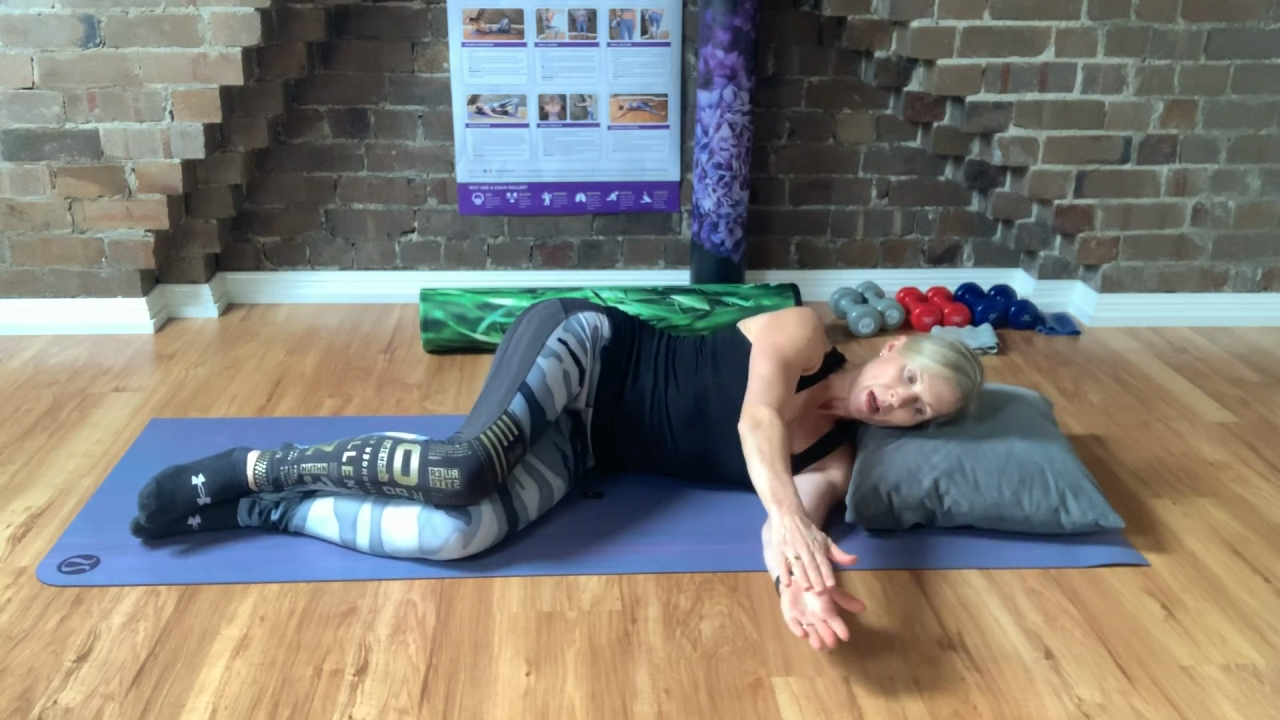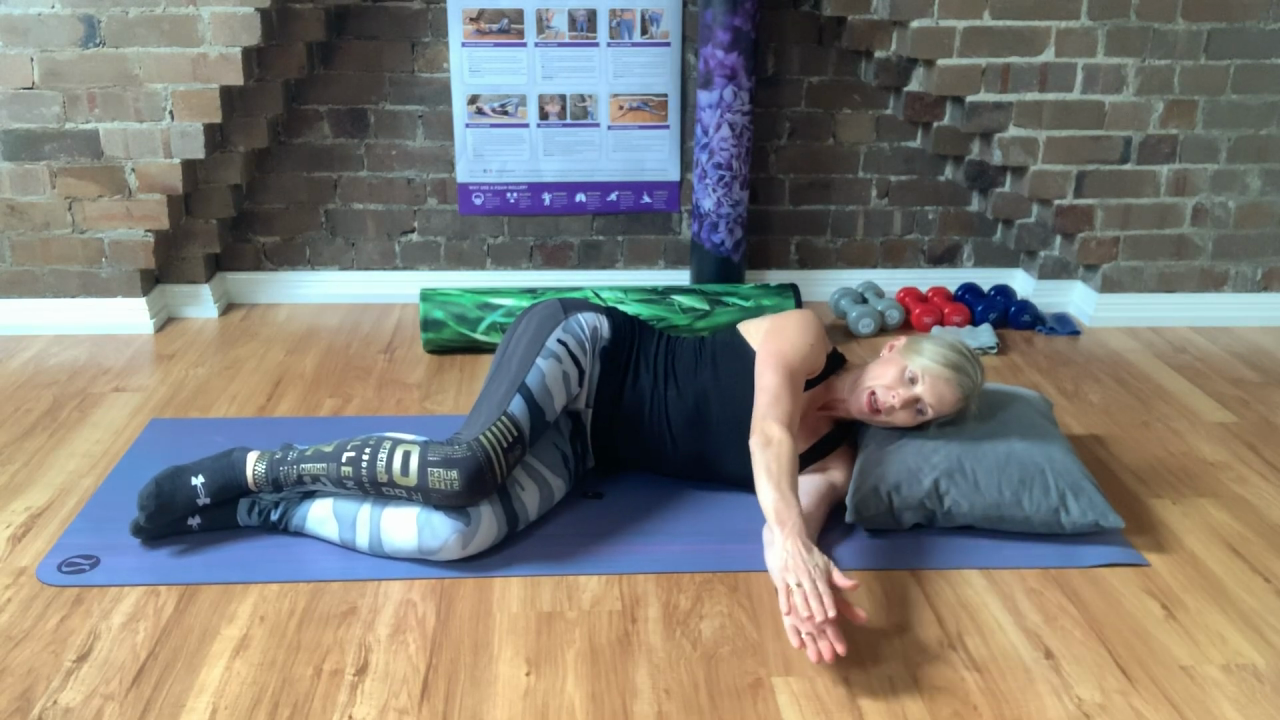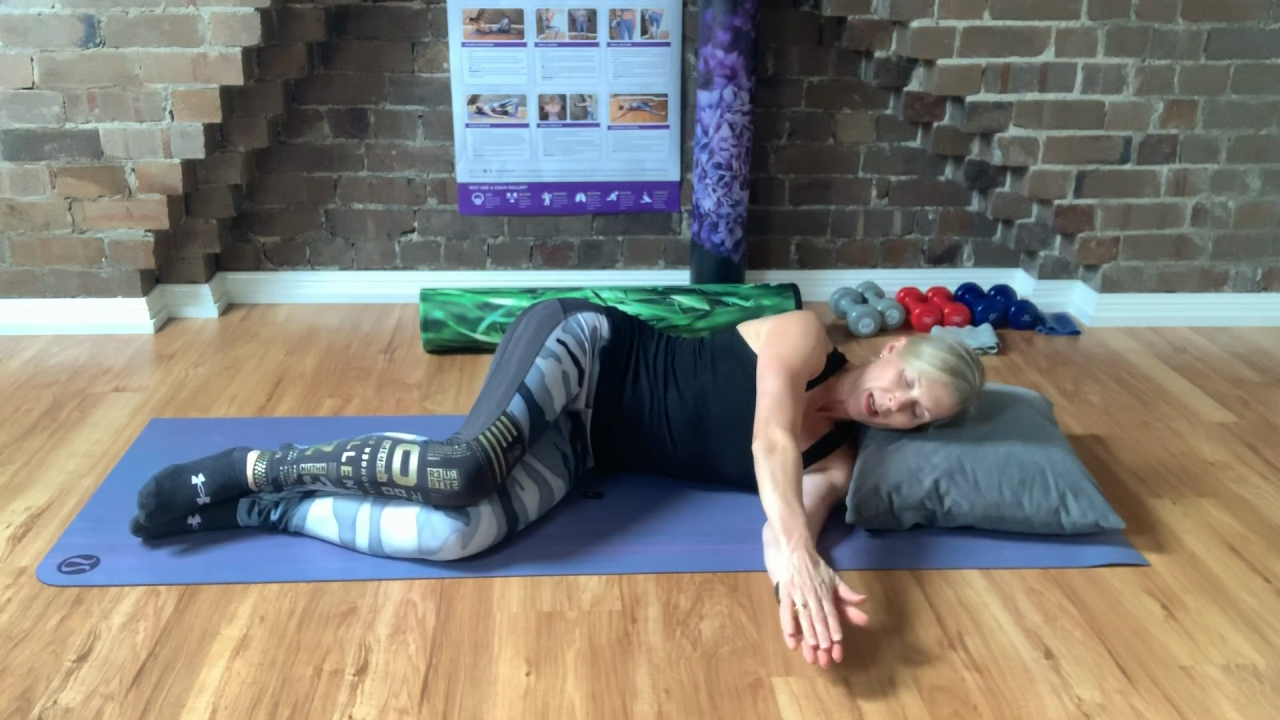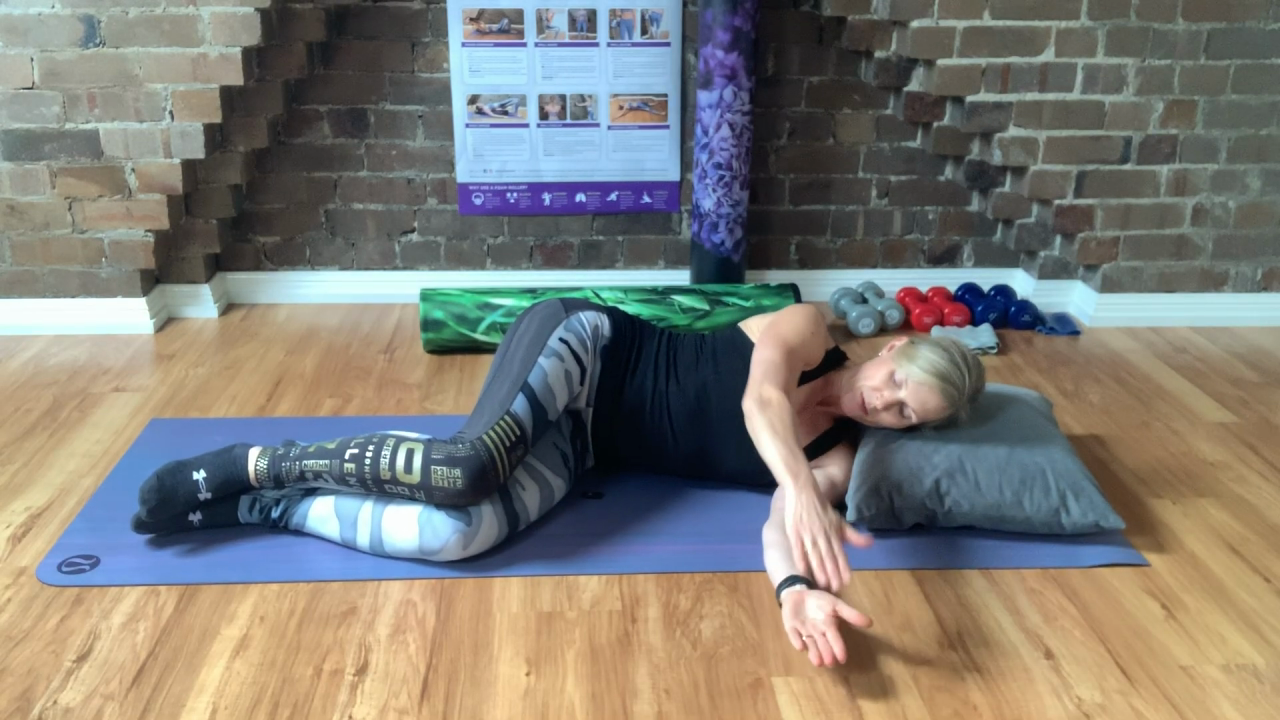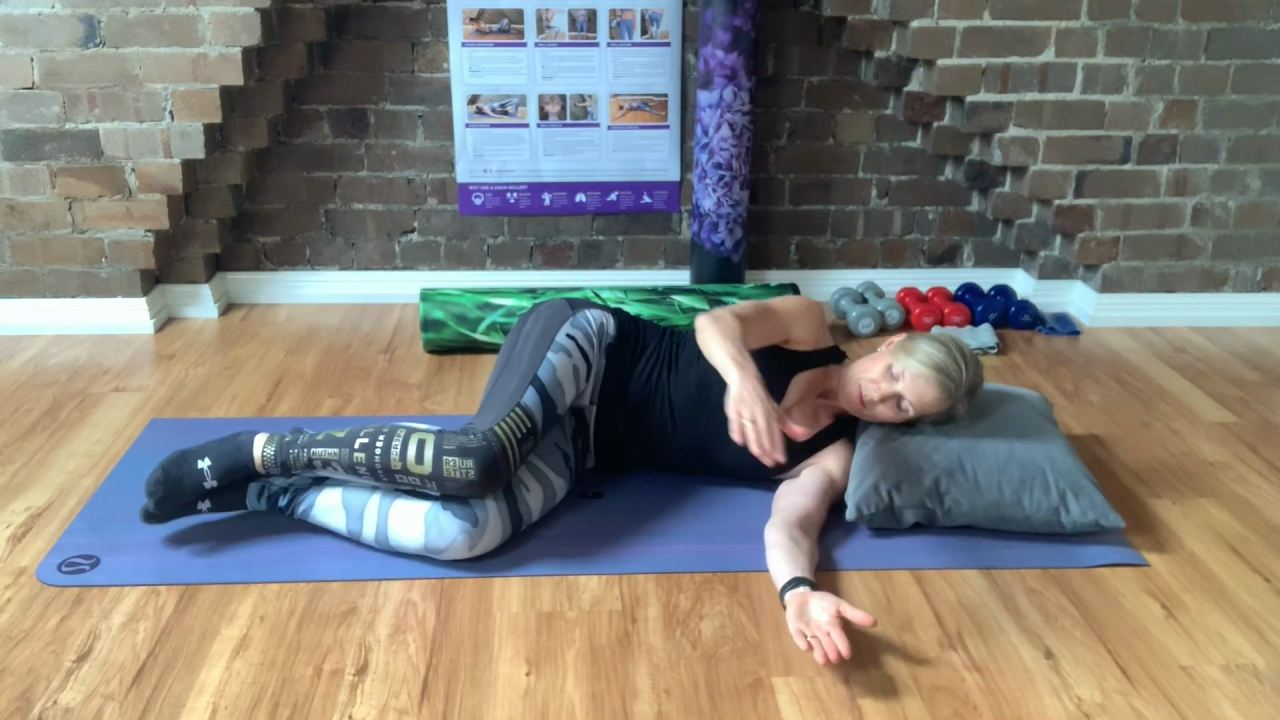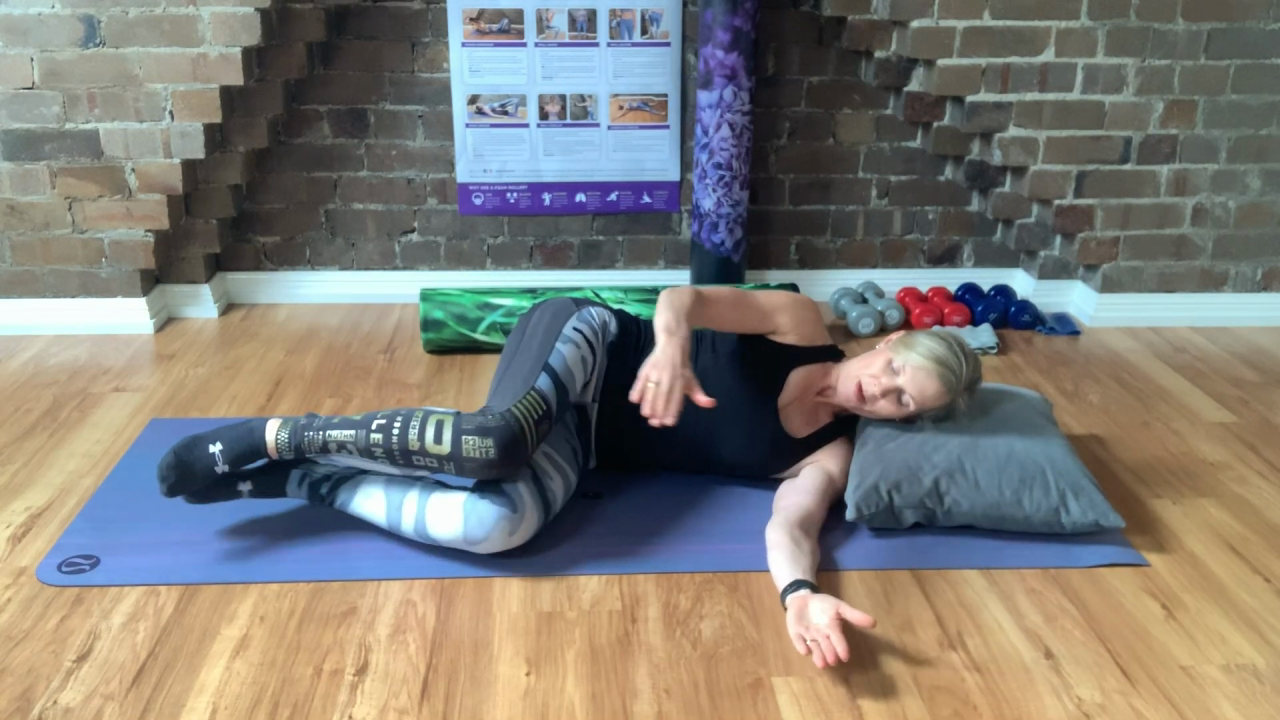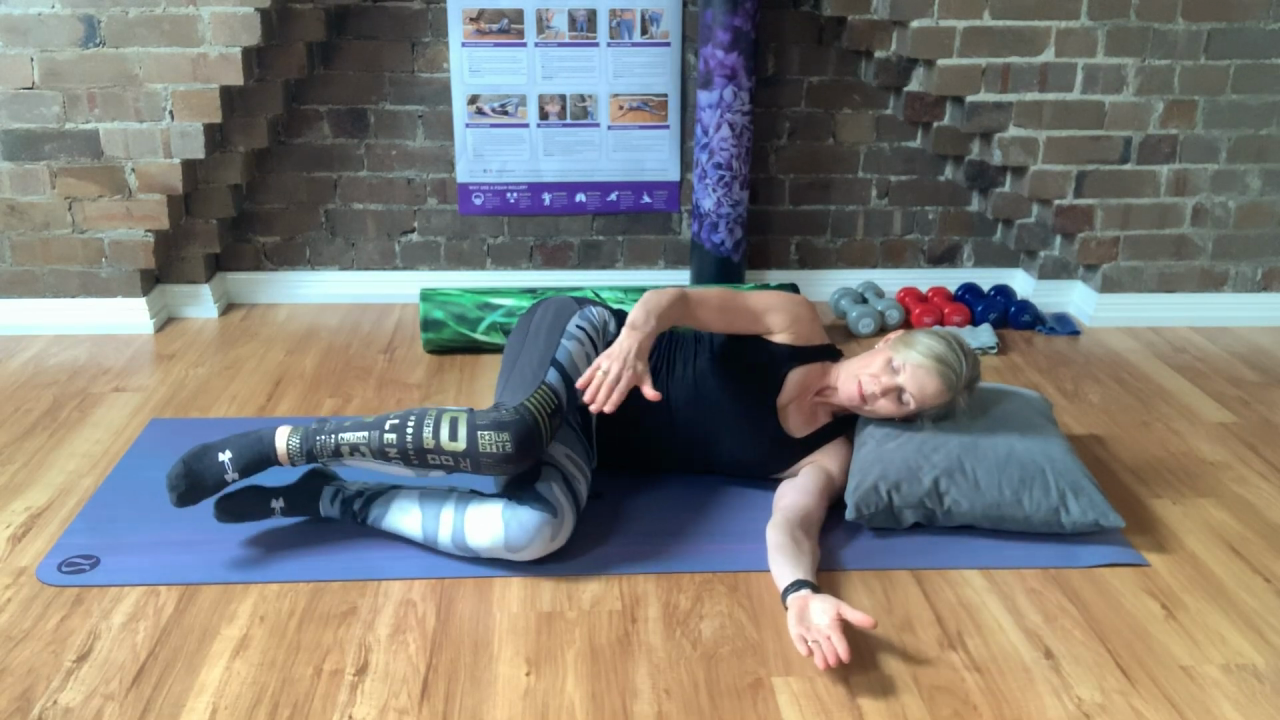
dt=0.2s
person 1, frame 1
left shoulder: (832, 462)
right shoulder: (807, 332)
left elbow: (792, 515)
right elbow: (754, 418)
left wrist: (797, 583)
right wrist: (793, 522)
left hip: (582, 447)
right hip: (579, 350)
left knee: (464, 530)
right knee: (463, 469)
left ankle: (259, 509)
right ankle: (249, 466)
person 1, frame 2
left shoulder: (836, 460)
right shoulder: (807, 334)
left elbow: (795, 514)
right elbow: (765, 432)
left wrist: (797, 584)
right wrist: (796, 546)
left hip: (582, 447)
right hip: (581, 347)
left knee: (464, 531)
right knee: (464, 469)
left ankle: (262, 510)
right ankle: (248, 468)
person 1, frame 3
left shoulder: (836, 461)
right shoulder: (809, 335)
left elbow: (789, 518)
right elbow: (772, 438)
left wrist: (791, 589)
right wrist: (805, 559)
left hip: (583, 446)
right hip: (581, 347)
left knee: (464, 531)
right knee: (464, 469)
left ankle: (260, 510)
right ankle: (247, 467)
person 1, frame 4
left shoulder: (840, 458)
right shoulder: (812, 331)
left elbow: (782, 521)
right elbow: (757, 391)
left wrist: (798, 590)
right wrist: (792, 466)
left hip: (583, 443)
right hip: (580, 344)
left knee: (467, 530)
right knee: (468, 466)
left ankle: (260, 508)
right ankle: (249, 462)
person 1, frame 5
left shoulder: (834, 456)
right shoulder: (810, 327)
left elbow: (789, 520)
right elbow: (720, 320)
left wrist: (800, 593)
right wrist: (749, 386)
left hip: (586, 446)
right hip: (585, 344)
left knee: (471, 528)
right knee: (476, 459)
left ankle: (271, 494)
right ankle: (254, 452)
person 1, frame 6
left shoulder: (832, 457)
right shoulder: (800, 322)
left elbow: (791, 522)
right elbow: (687, 294)
left wrist: (801, 595)
right wrist: (672, 344)
left hip: (591, 441)
right hip: (587, 342)
left knee: (505, 519)
right knee: (492, 444)
left ankle: (303, 483)
right ankle: (267, 437)
person 1, frame 7
left shoulder: (830, 456)
right shoulder: (795, 322)
left elbow: (791, 521)
right elbow: (674, 297)
left wrist: (801, 594)
right wrist: (636, 335)
left hip: (597, 438)
left knee: (540, 526)
right knee: (509, 438)
left ankle: (329, 501)
right ankle: (278, 445)
